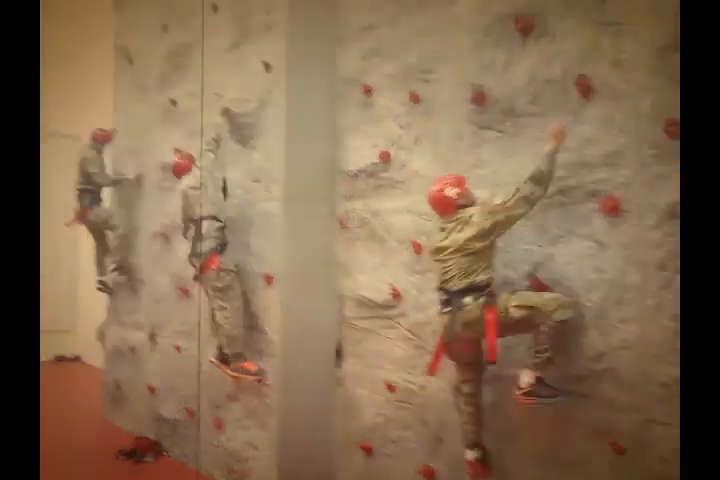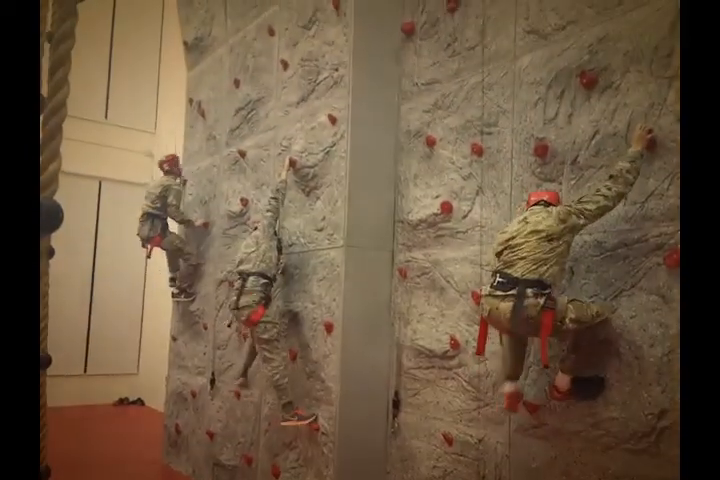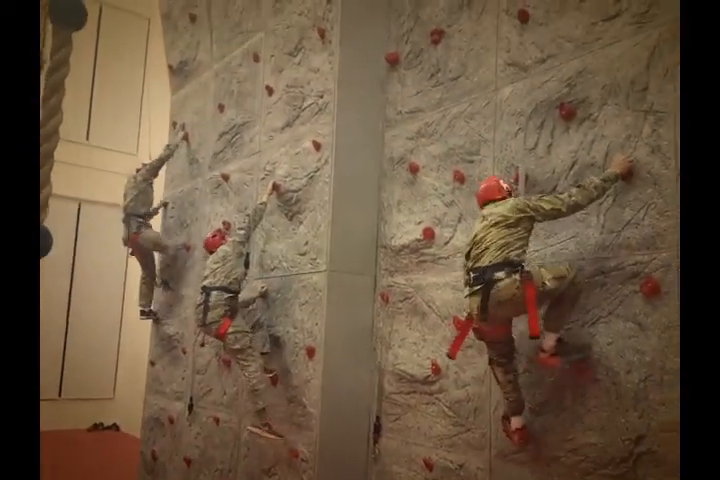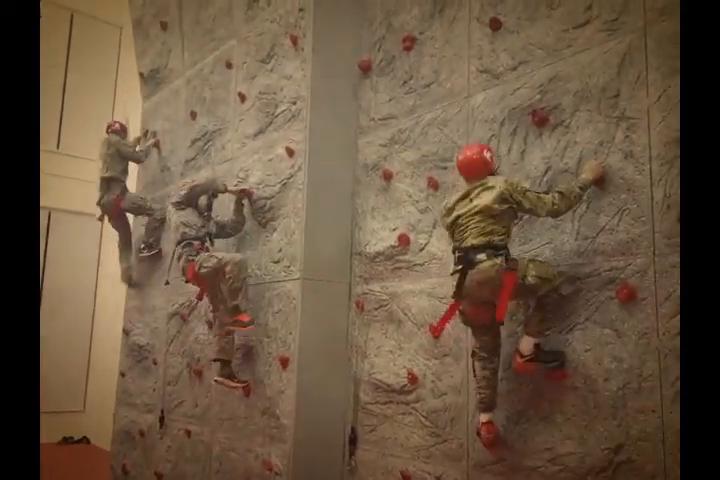
dt=1s
person 1, frame 1
left shoulder: (442, 236)
right shoulder: (483, 217)
right elbow: (530, 193)
right wrist: (552, 148)
left hip: (453, 317)
right hip: (480, 310)
left knee: (468, 383)
right knee: (561, 307)
right ankle: (530, 380)
person 1, frame 2
left shoulder: (510, 229)
right shoulder: (562, 217)
right elbow: (612, 191)
right wrist: (636, 150)
left hip: (494, 306)
right hip: (529, 308)
left knee: (514, 329)
right knee: (597, 317)
left ankle: (511, 386)
right ankle: (563, 383)
person 1, frame 3
left shoulder: (479, 228)
right shoulder: (518, 206)
right elbow: (572, 200)
right wrist: (613, 173)
left hip: (479, 302)
right hip: (508, 288)
left knee: (501, 358)
right knee: (567, 276)
left ankle: (516, 424)
right ankle: (549, 344)
person 1, frame 4
left shoulder: (453, 204)
right shoulder: (504, 186)
right elbow: (552, 205)
right wrist: (586, 178)
left hip: (464, 279)
right hip: (491, 269)
left knee: (485, 349)
right knee: (552, 280)
left ankle: (485, 422)
right ankle: (527, 352)
person 2, frame 1
left shoulder: (187, 185)
right shoulder: (200, 175)
left elbow: (186, 229)
right elbow: (211, 150)
left hip: (201, 248)
right hip: (210, 242)
left knee: (220, 302)
right knee: (228, 302)
left ankle: (223, 354)
right ankle: (236, 359)
person 2, frame 2
left shoulder: (248, 243)
right shoulder: (264, 231)
right elbow: (273, 205)
left wrist: (274, 269)
right wrist: (284, 175)
left hip: (240, 298)
right hip: (255, 298)
left knee: (261, 343)
right knee: (274, 356)
left ankle: (243, 374)
right ankle: (289, 411)
person 2, frame 3
left shoulder: (217, 261)
right shoulder: (230, 248)
right elbow: (247, 224)
left wrist: (255, 296)
right wrist: (265, 198)
left hip: (207, 311)
right hip: (217, 312)
right knee: (251, 361)
left ankle: (262, 362)
right ankle: (261, 420)
person 2, frame 4
left shoulder: (209, 222)
right shoulder: (178, 205)
left elbow: (235, 227)
right elbow: (199, 186)
left wrist: (239, 201)
right wrist: (227, 188)
left hip: (203, 261)
right hip: (192, 258)
left knee: (222, 312)
right knee: (236, 260)
left ankle: (225, 369)
right ankle: (236, 312)
person 3, frame 1
left shoulder: (91, 155)
right shoulder: (91, 156)
left elbow: (100, 177)
right elbow: (102, 179)
right wrist: (126, 178)
left hip: (89, 202)
right hip: (89, 203)
left knee: (101, 241)
right knee: (116, 228)
left ankle: (102, 279)
right ankle: (114, 263)
person 3, frame 2
left shoulder: (159, 182)
right shoulder: (174, 186)
right elbow: (173, 212)
right wrist: (193, 223)
left hip: (145, 227)
right hip: (156, 228)
left knee: (172, 246)
right knee: (190, 256)
left ankle: (173, 276)
right ankle: (180, 290)
person 3, frame 3
left shoulder: (134, 185)
right shoulder: (140, 177)
right elbow: (162, 158)
left wrist: (157, 208)
right wrist: (178, 139)
left hip: (133, 230)
right hip: (137, 228)
left knee: (148, 271)
right knee: (171, 249)
left ankle: (145, 308)
person 3, frame 4
left shoulder: (108, 144)
right shoulder: (114, 140)
left elbow: (126, 150)
right elbow: (138, 158)
left wrist: (137, 142)
right wrist: (149, 144)
left hip: (106, 197)
right hip: (116, 194)
left knee: (124, 236)
right knee: (157, 212)
left ankle: (126, 271)
right ankle: (148, 245)
